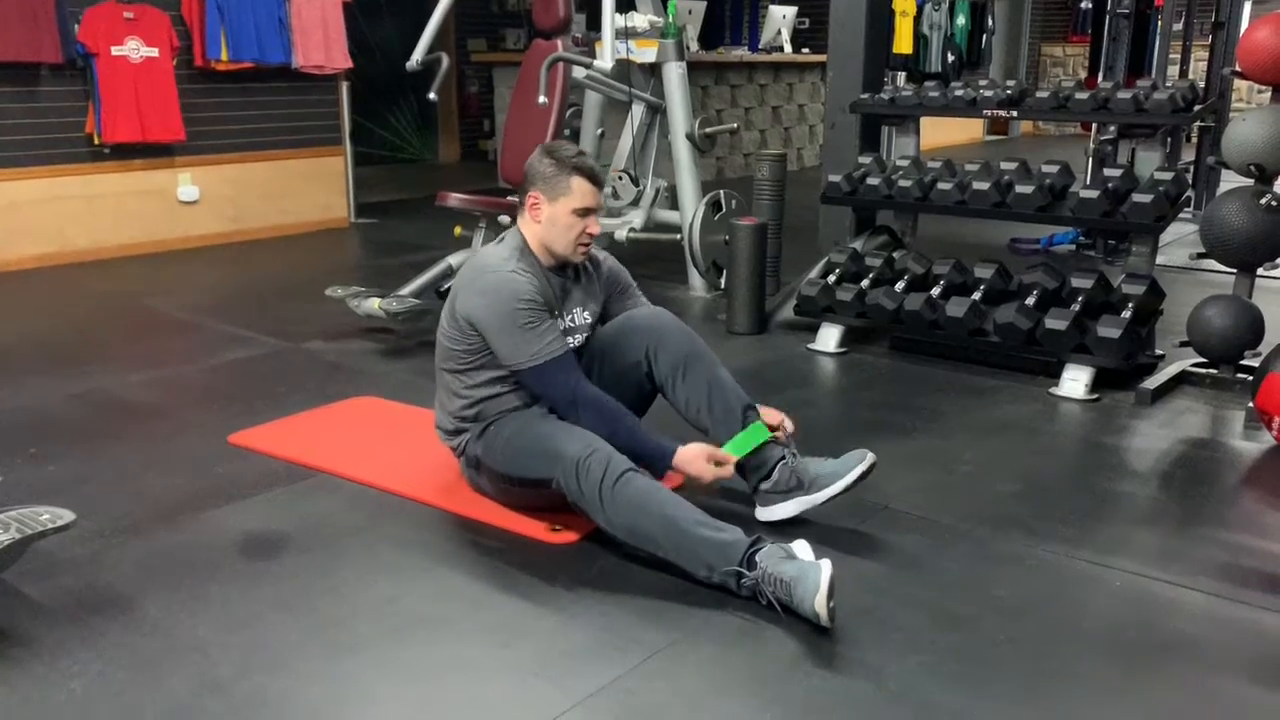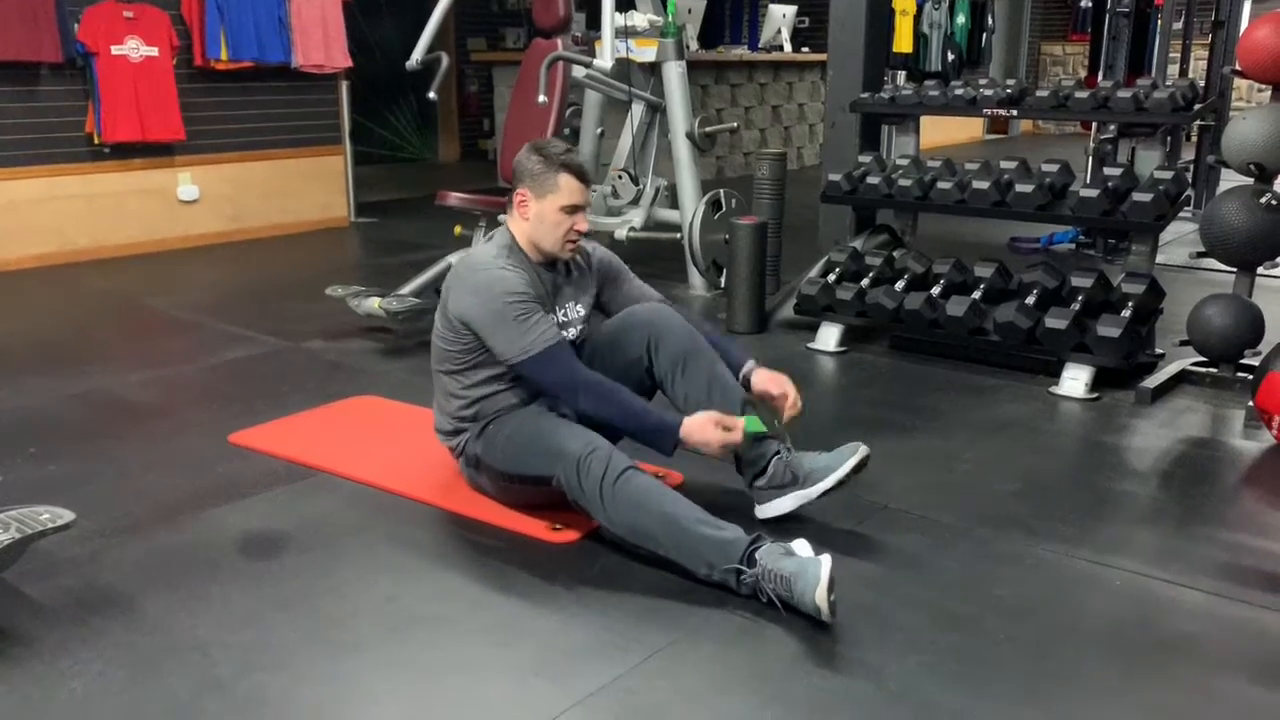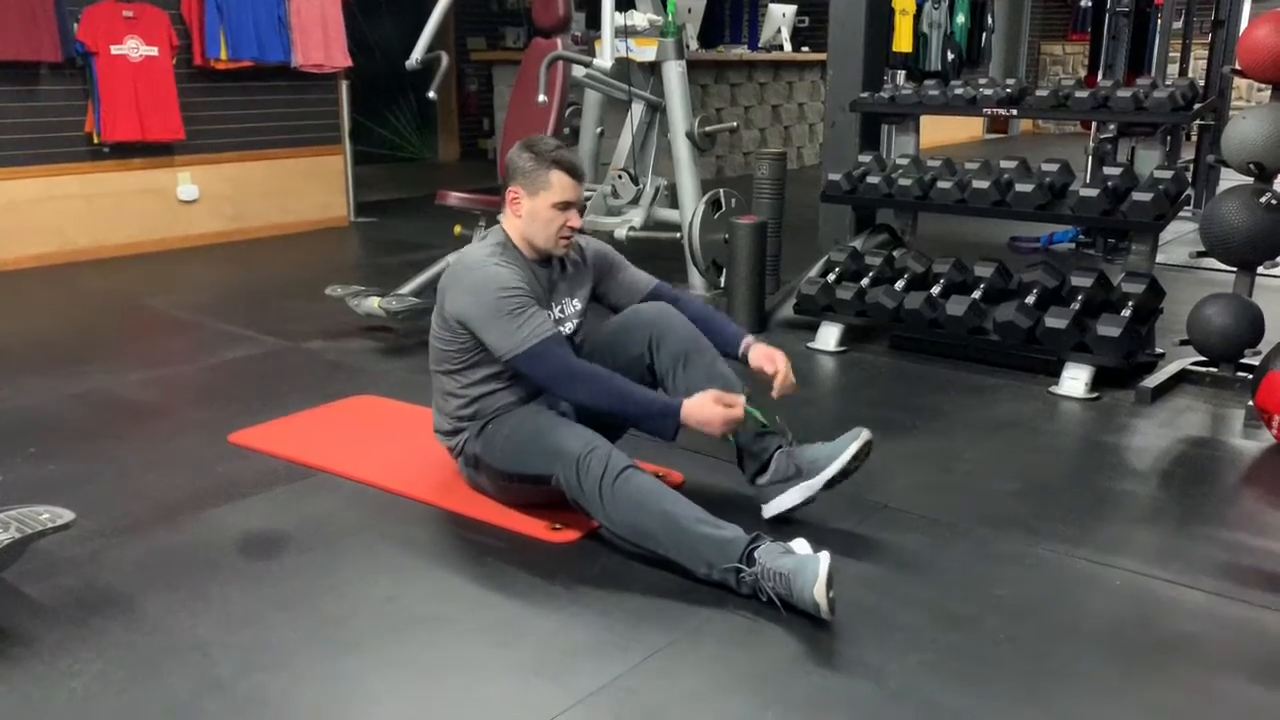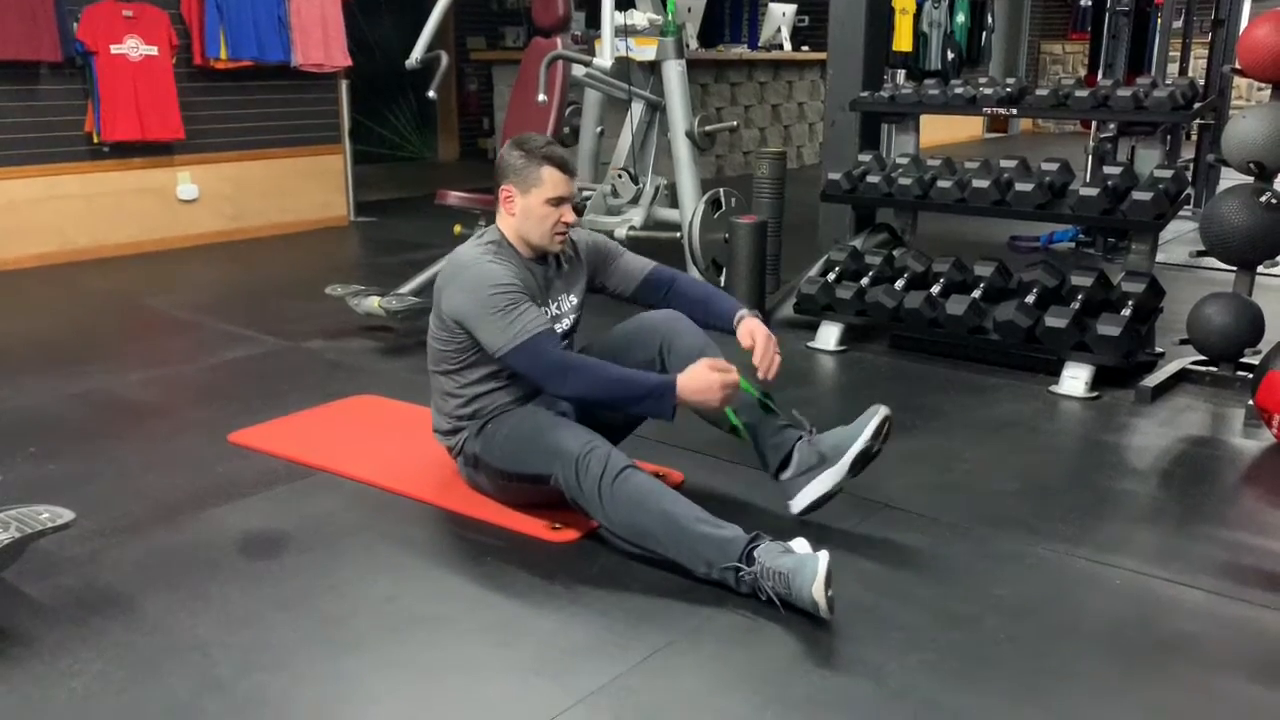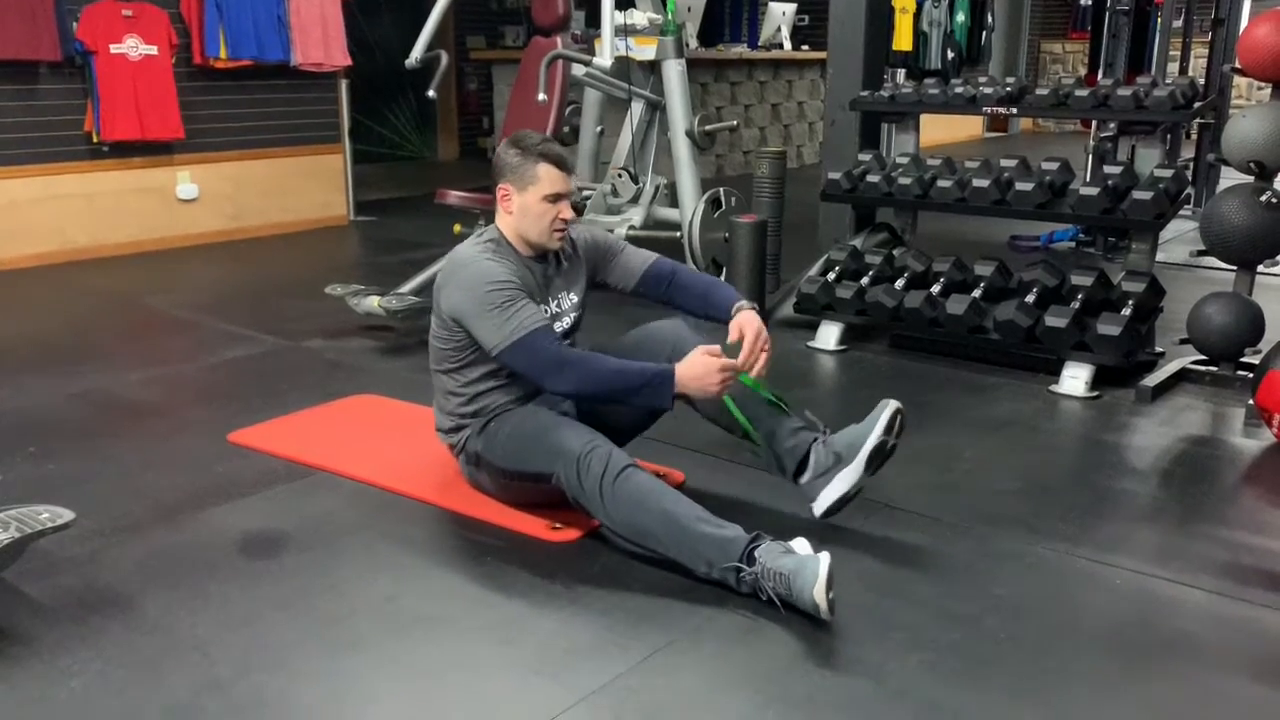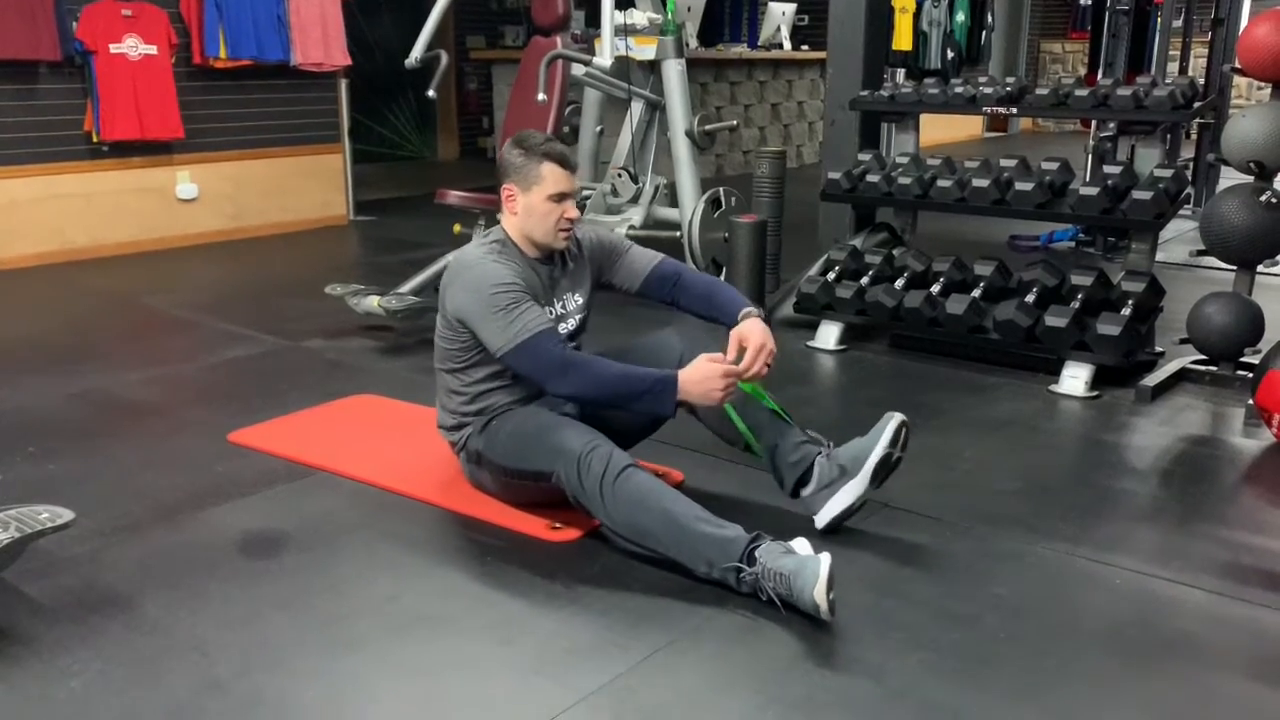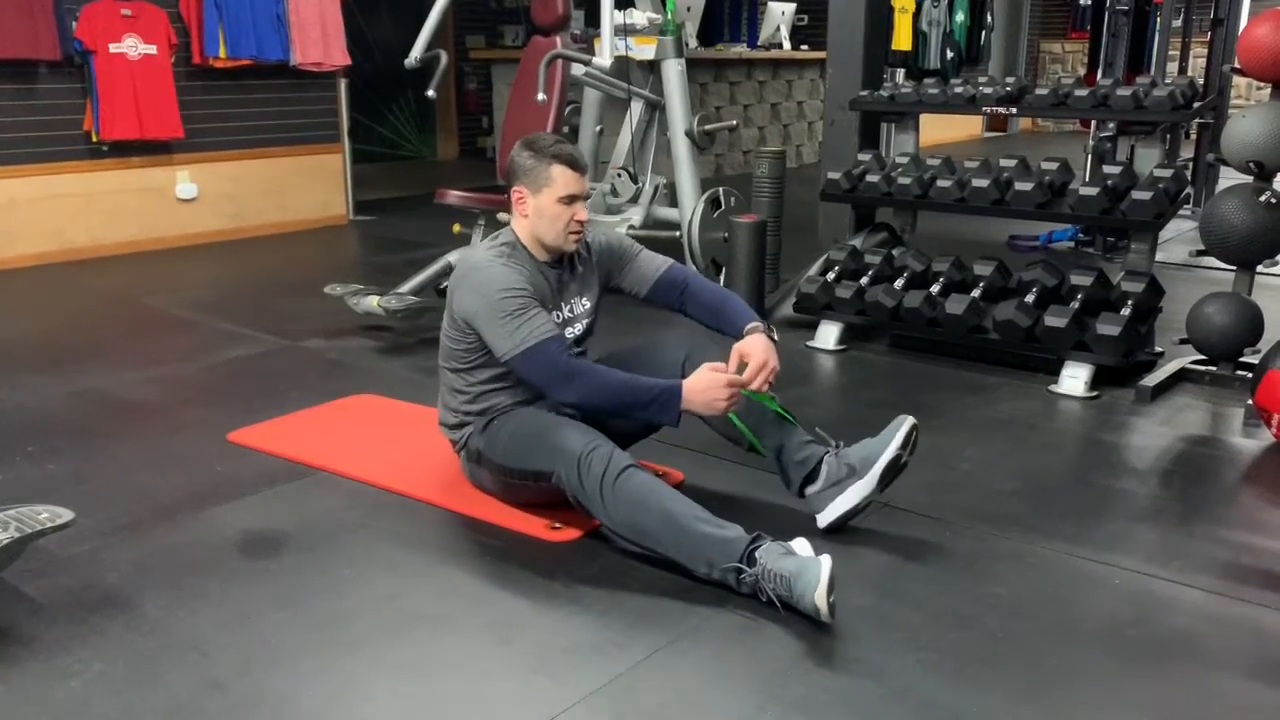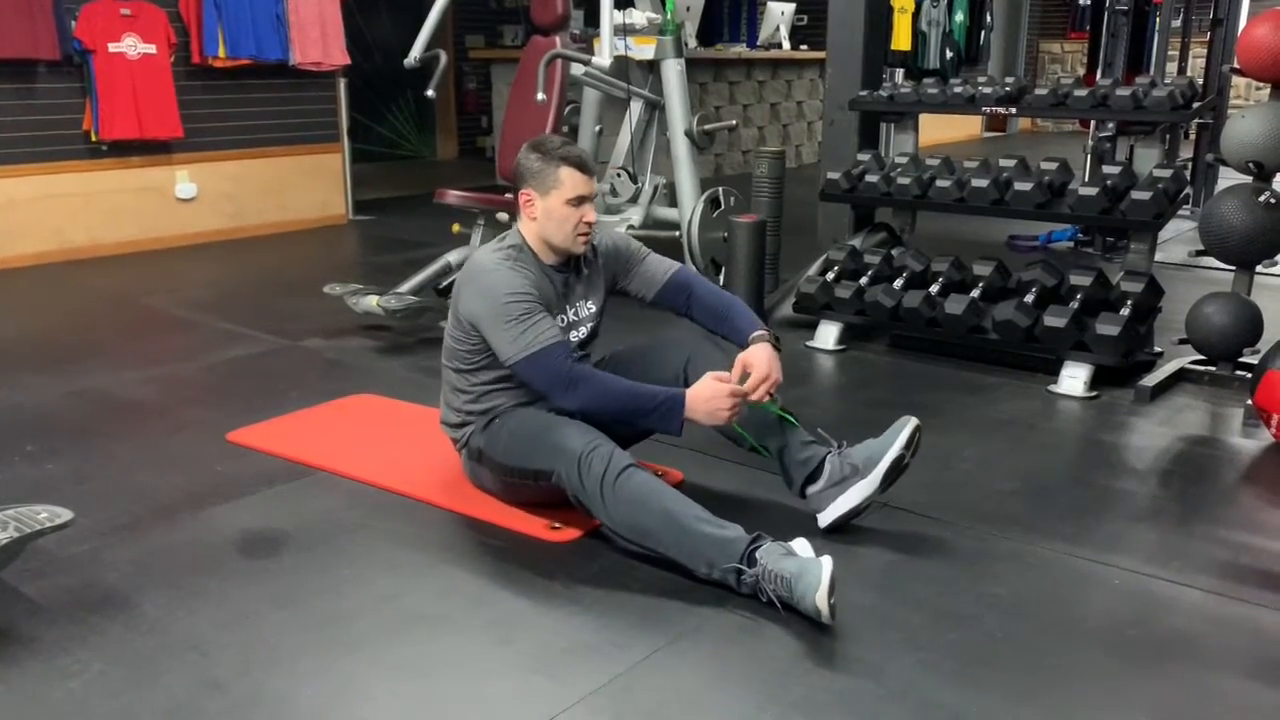
dt=0.1s
person 1, frame 1
left shoulder: (593, 265)
right shoulder: (501, 282)
left elbow: (666, 339)
right elbow: (573, 398)
left wrist: (748, 410)
right wrist: (672, 458)
left hip: (564, 405)
right hip: (495, 434)
left knee: (655, 330)
right knee: (586, 460)
left ankle: (774, 473)
right ankle: (761, 568)
person 1, frame 2
left shoulder: (585, 259)
right shoulder: (491, 280)
left elbow: (669, 323)
right elbow: (571, 384)
left wrist: (749, 374)
right wrist: (678, 431)
right hip: (493, 432)
left knee: (655, 324)
right knee: (588, 457)
left ankle: (768, 468)
right ankle: (759, 566)
person 1, frame 3
left shoulder: (578, 252)
right shoulder: (482, 276)
left elbow: (667, 299)
right elbow: (568, 378)
left wrist: (748, 345)
right wrist: (678, 412)
left hip: (563, 399)
right hip: (493, 430)
left knee: (658, 321)
right knee: (588, 458)
left ankle: (776, 467)
right ankle: (758, 564)
person 1, frame 4
left shoulder: (575, 248)
right shoulder: (478, 276)
left elbow: (667, 284)
right elbow: (559, 371)
left wrist: (743, 318)
right wrist: (675, 390)
left hip: (565, 397)
right hip: (494, 431)
left knee: (667, 326)
right knee: (585, 458)
left ankle: (794, 460)
right ankle: (757, 564)
person 1, frame 5
left shoulder: (577, 244)
right shoulder: (477, 273)
left elbow: (671, 279)
right elbow: (557, 368)
left wrist: (741, 308)
right wrist: (674, 381)
left hip: (567, 397)
right hip: (496, 429)
left knee: (673, 338)
right knee: (587, 458)
left ankle: (812, 461)
right ankle: (759, 564)
person 1, frame 6
left shoulder: (583, 245)
right shoulder: (482, 275)
left elbow: (676, 280)
right elbow: (559, 371)
left wrist: (747, 314)
right wrist: (678, 387)
left hip: (571, 398)
right hip: (498, 429)
left knee: (678, 349)
right knee: (588, 457)
left ankle: (816, 473)
right ankle: (758, 565)
person 1, frame 7
left shoulder: (593, 247)
right shoulder: (490, 276)
left elbow: (684, 287)
right elbow: (563, 379)
left wrist: (755, 330)
right wrist: (681, 397)
left hip: (573, 399)
right hip: (499, 429)
left knee: (691, 351)
right knee: (587, 458)
left ankle: (821, 474)
right ankle: (759, 565)
person 1, frame 8
left shoulder: (599, 249)
right shoulder: (496, 279)
left elbow: (691, 291)
right elbow: (565, 385)
left wrist: (759, 339)
right wrist: (685, 405)
left hip: (574, 400)
right hip: (501, 429)
left knee: (694, 354)
right knee: (589, 457)
left ankle: (822, 474)
right ankle: (759, 565)
